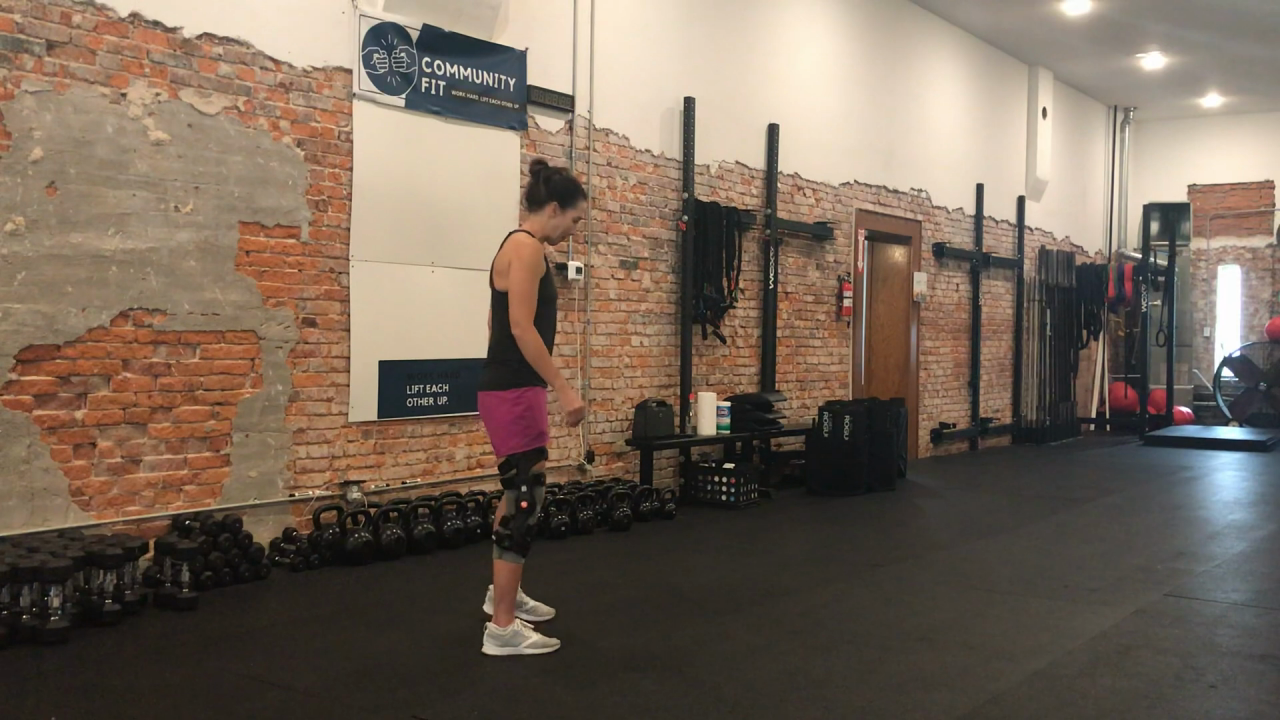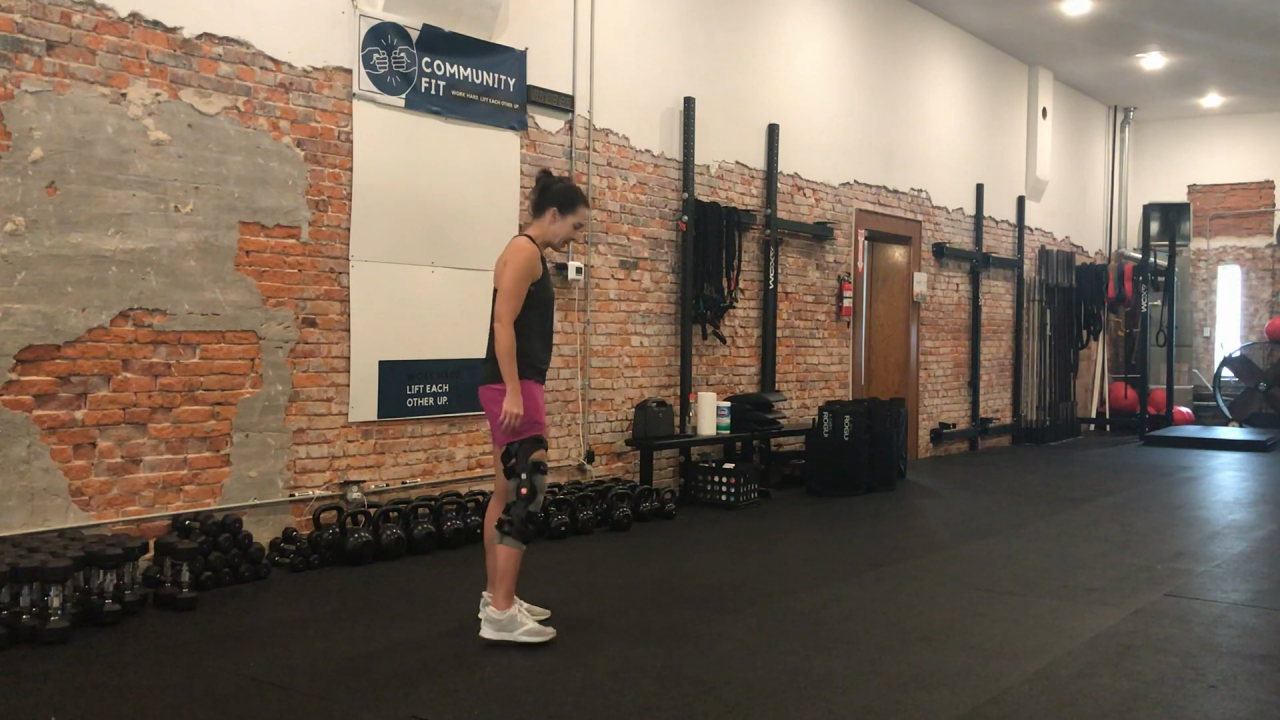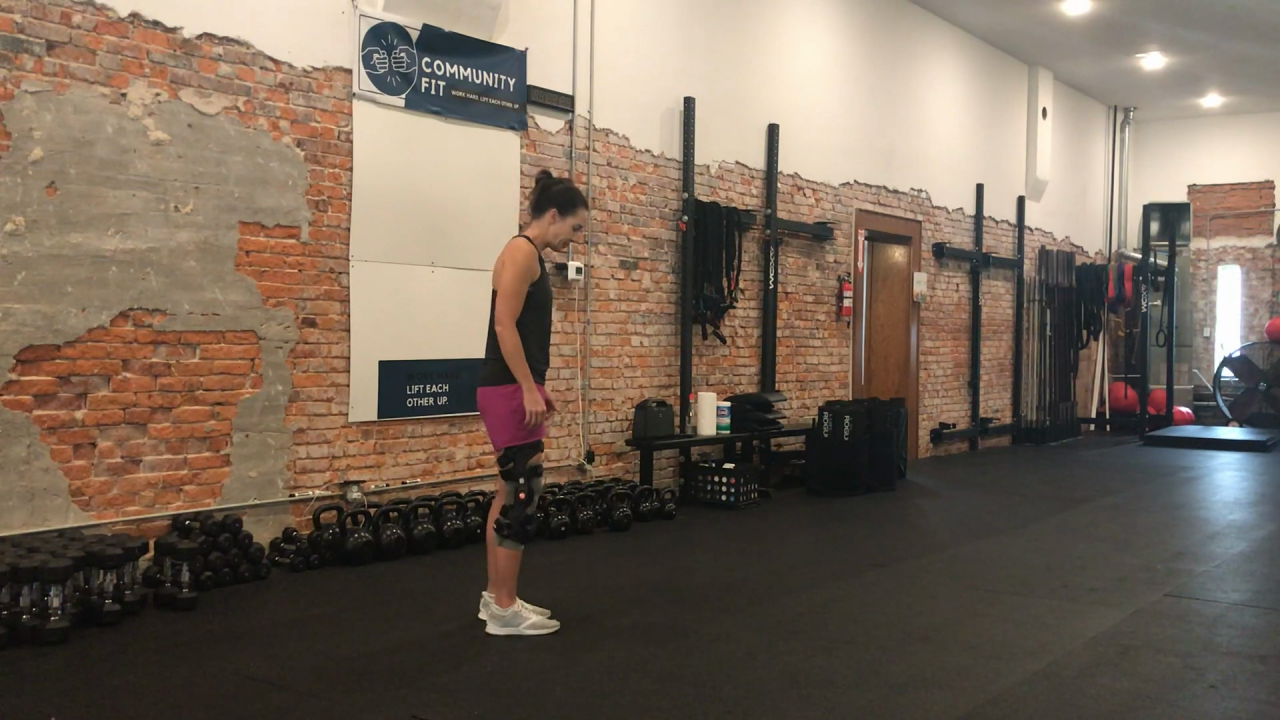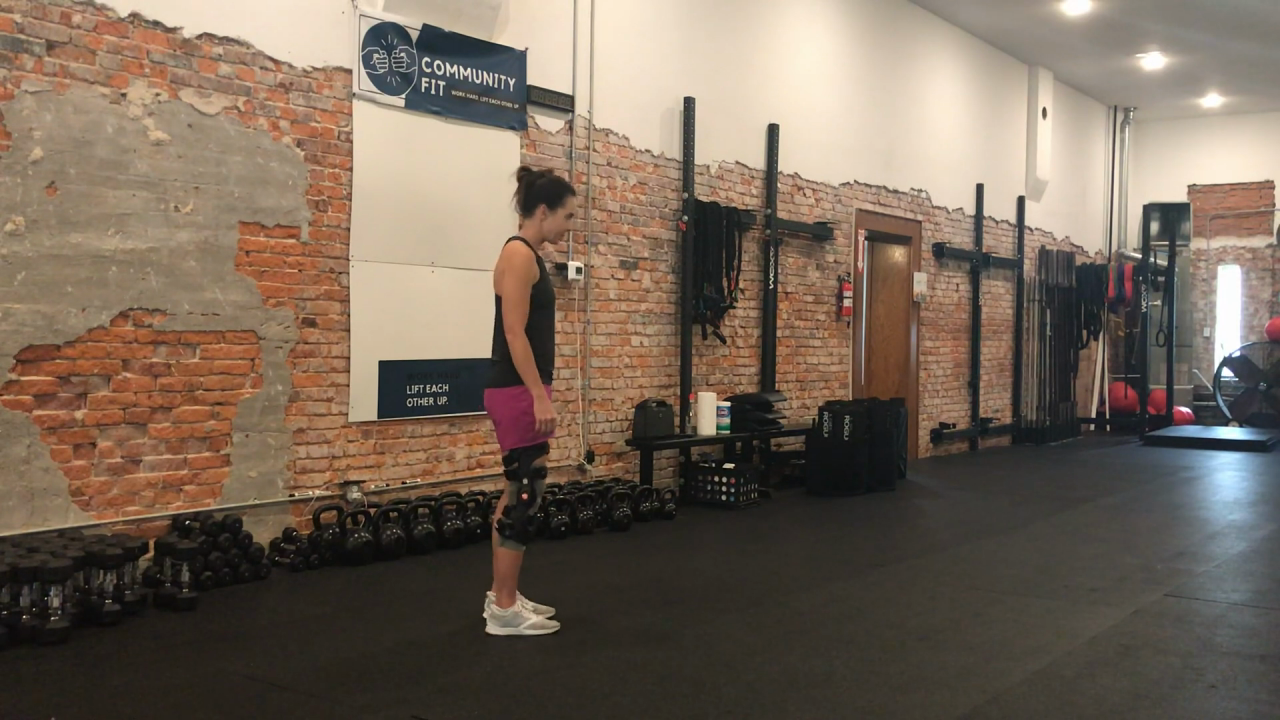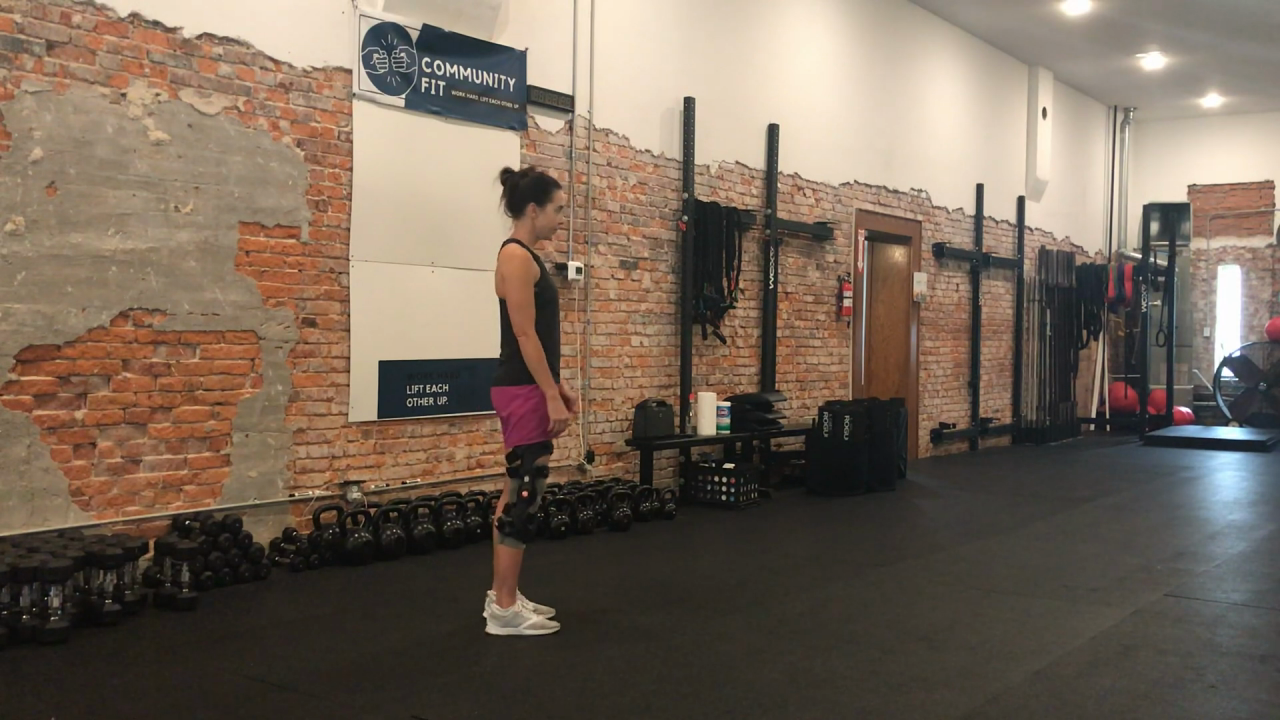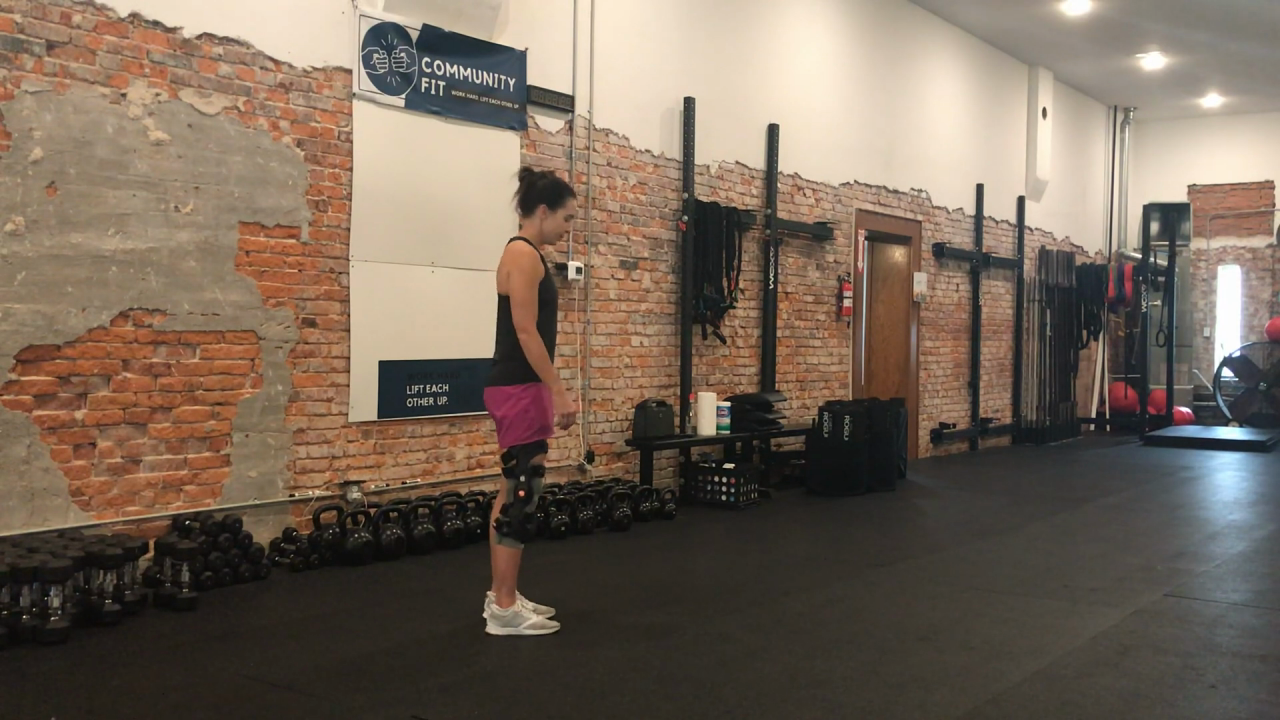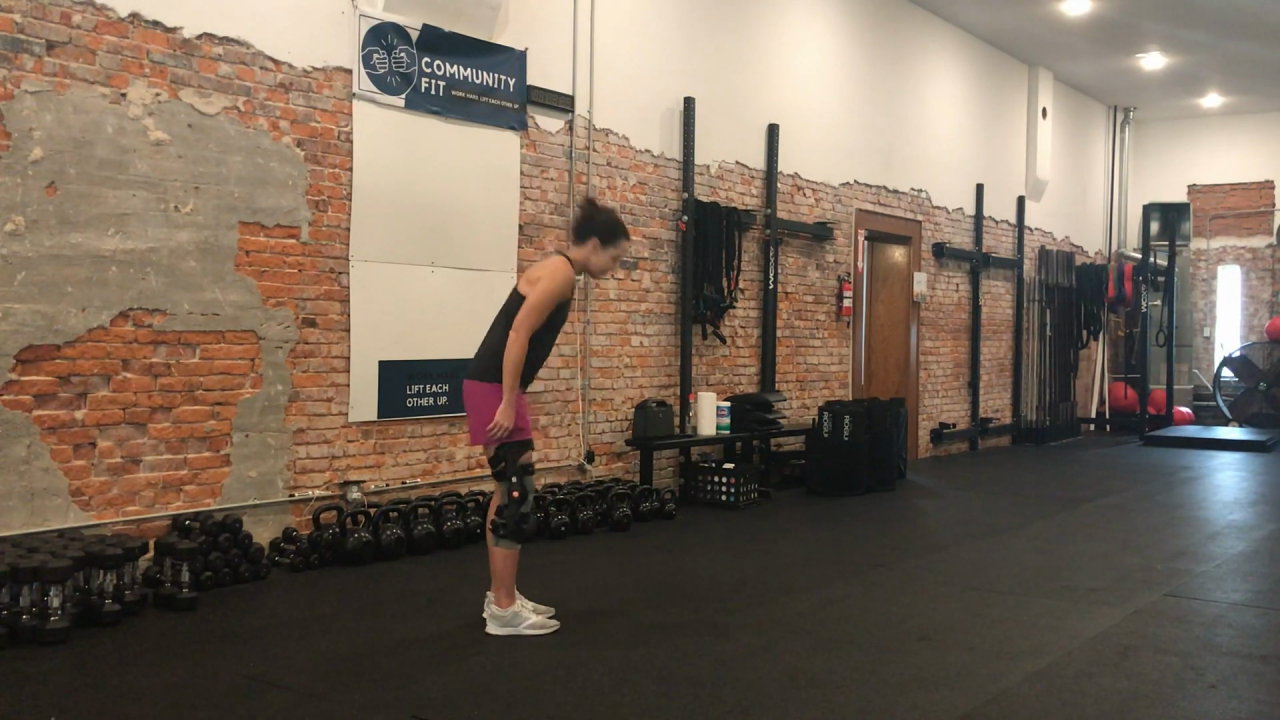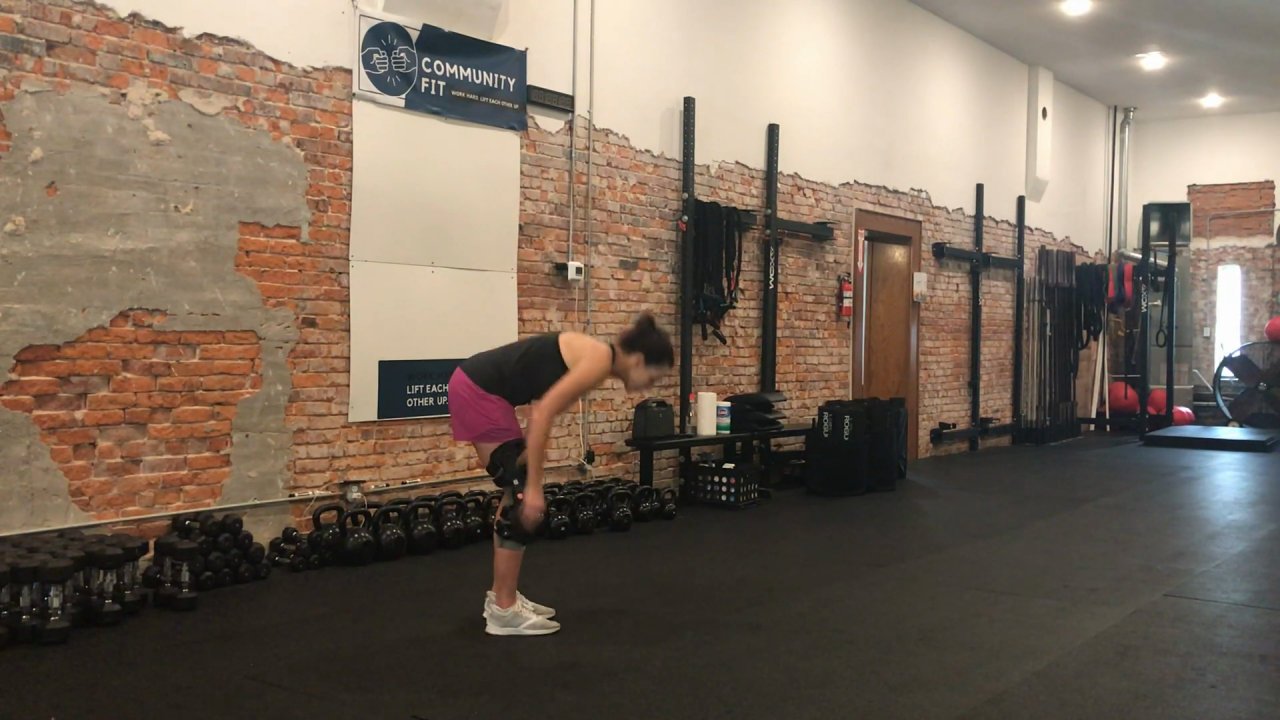
dt=0.4s
person 1, frame 1
left shoulder: (516, 246)
right shoulder: (527, 248)
right elbow: (523, 328)
right wrist: (563, 388)
left hip: (509, 387)
right hip: (515, 391)
left knee: (520, 493)
right knee: (524, 501)
left ankle: (504, 592)
right ankle: (501, 628)
person 1, frame 2
left shoulder: (530, 253)
right shoulder: (525, 251)
right elbow: (503, 323)
right wrist: (514, 392)
left hip: (516, 385)
right hip: (513, 386)
left knee: (507, 490)
right knee: (527, 492)
left ankle: (495, 596)
right ankle: (501, 614)
person 1, frame 3
left shoulder: (530, 255)
right shoulder: (523, 252)
right elbow: (504, 325)
left wrist: (537, 385)
right wrist: (529, 389)
left hip: (513, 387)
right hip: (510, 389)
left knee: (511, 493)
right knee: (522, 495)
left ankle: (496, 597)
right ankle: (504, 610)
person 1, frame 4
left shoulder: (526, 254)
right shoulder: (520, 254)
right elbow: (515, 333)
right wrist: (540, 397)
left hip: (516, 389)
right hip: (518, 391)
left knee: (517, 494)
right knee: (525, 495)
left ankle: (503, 595)
right ankle: (504, 610)
person 1, frame 5
left shoulder: (525, 256)
right shoulder: (517, 257)
right elbow: (525, 335)
left wrist: (560, 386)
right wrist: (551, 397)
left hip: (528, 388)
right hip: (526, 391)
left knee: (517, 493)
right knee: (525, 495)
left ankle: (503, 596)
right ankle: (504, 610)
person 1, frame 6
left shoulder: (526, 254)
right shoulder: (523, 254)
right elbow: (526, 332)
left wrist: (551, 390)
right wrist: (560, 392)
left hip: (519, 388)
right hip: (518, 390)
left knee: (514, 492)
right knee: (522, 493)
left ankle: (502, 597)
right ankle: (504, 609)
person 1, frame 7
left shoulder: (557, 269)
right shoulder: (561, 271)
right elbow: (518, 335)
left wrist: (510, 399)
right wrist: (508, 403)
left hip: (497, 386)
right hip: (493, 387)
left knee: (510, 491)
right knee: (517, 492)
left ankle: (502, 597)
right ankle: (503, 610)
person 1, frame 8
left shoulder: (595, 354)
right shoulder: (600, 362)
left elbow: (544, 410)
right elbow: (543, 412)
left wrist: (531, 484)
right wrist: (533, 486)
left hip: (476, 387)
right hip: (478, 392)
left knee: (521, 496)
right knee: (522, 495)
left ankle: (502, 595)
right ankle: (504, 610)
